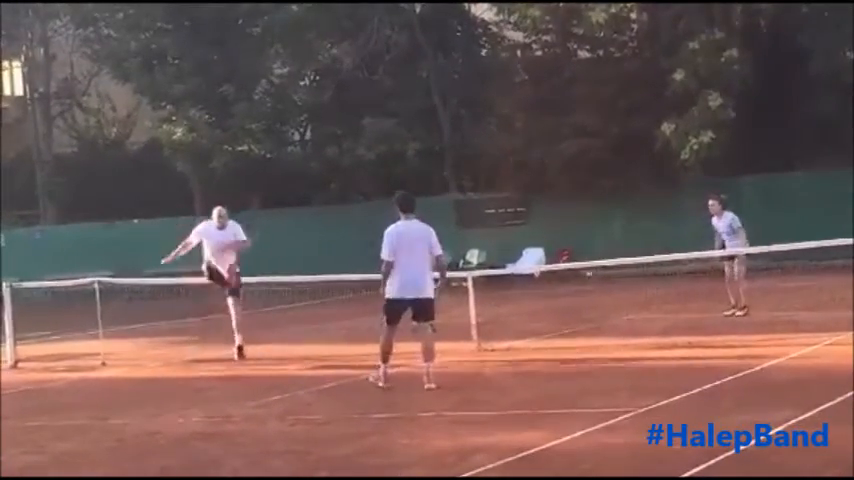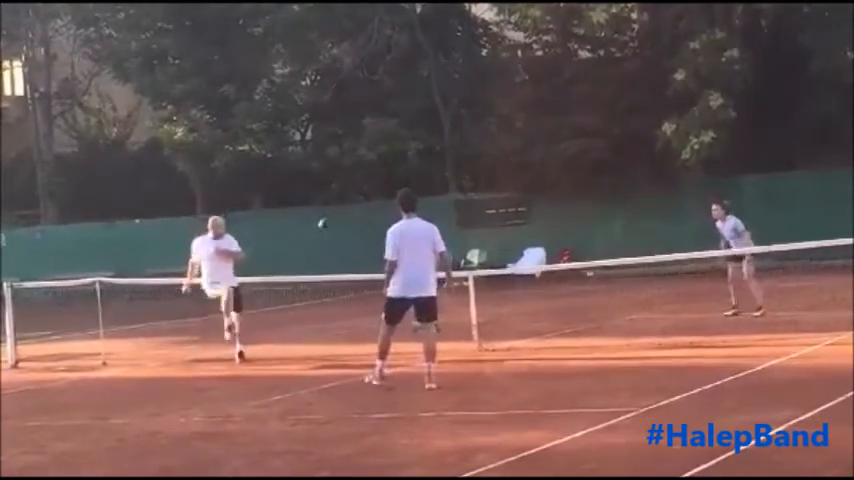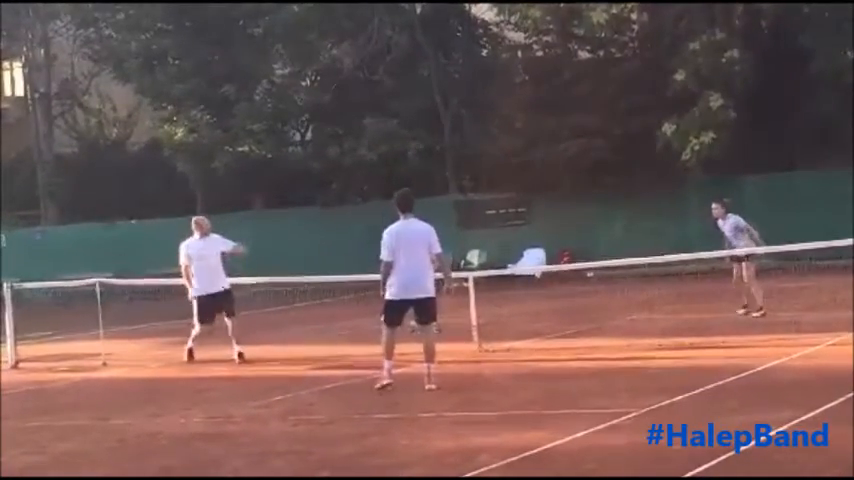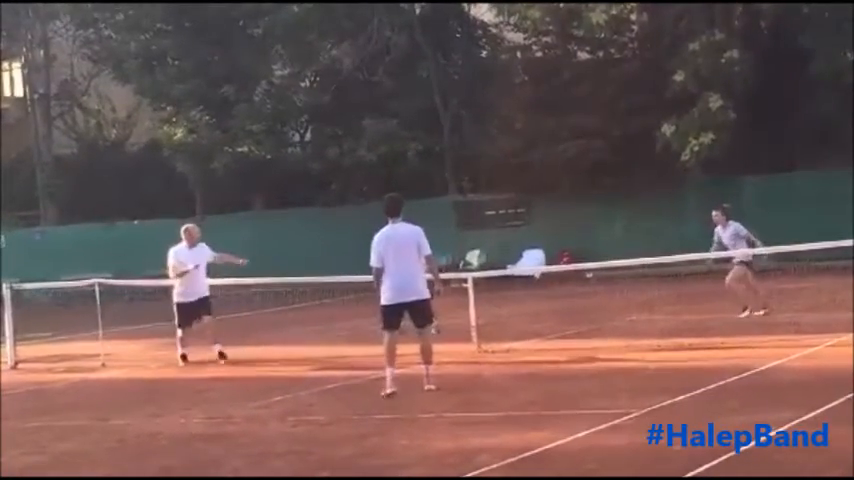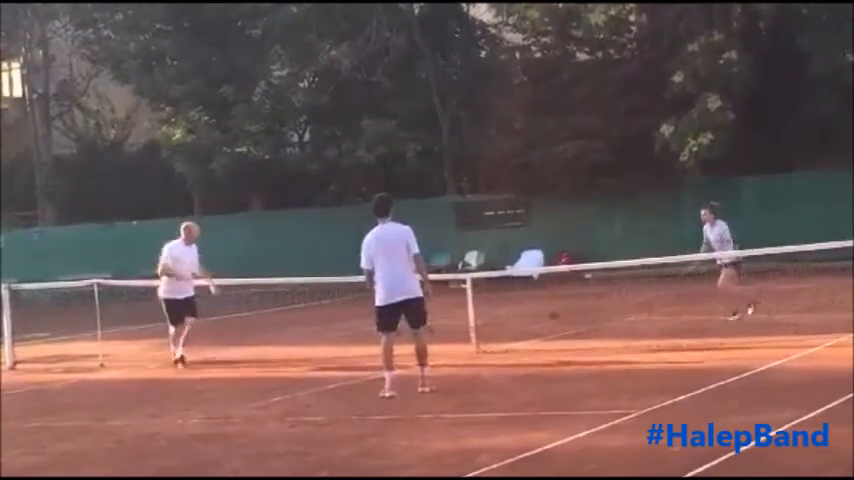
dt=0.2s
person 1, frame 1
left shoulder: (392, 231)
right shoulder: (427, 230)
left elbow: (388, 263)
right elbow: (439, 259)
left wrist: (383, 285)
right wrist: (442, 279)
left hip: (397, 290)
right hip: (423, 289)
left knee: (389, 330)
right knee: (425, 330)
left ankle: (382, 374)
right ankle: (428, 376)
person 1, frame 2
left shoulder: (394, 231)
right shoulder: (431, 228)
left elbow: (392, 263)
right elbow: (444, 256)
left wrist: (387, 284)
right wrist: (448, 277)
left hip: (400, 289)
right hip: (426, 289)
left knee: (387, 328)
right knee: (428, 330)
left ankle: (378, 372)
right ankle: (429, 376)
person 1, frame 3
left shoulder: (390, 232)
right shoulder: (427, 229)
left elbow: (387, 264)
right elbow: (439, 257)
left wrist: (383, 285)
right wrist: (448, 280)
left hip: (397, 291)
right hip: (424, 290)
left knee: (388, 330)
right knee: (427, 331)
left ankle: (386, 373)
right ankle: (429, 377)
person 1, frame 4
left shoulder: (379, 237)
right shoulder: (416, 231)
left elbow: (377, 270)
right elbow: (429, 259)
left wrist: (379, 288)
right wrist: (437, 281)
left hip: (391, 294)
right hip: (418, 292)
left knee: (390, 335)
right knee: (424, 333)
left ankle: (390, 382)
right ankle: (428, 379)
person 1, frame 5
left shoulder: (369, 238)
right shoulder: (404, 230)
left elbow: (368, 272)
right elbow: (417, 258)
left wrist: (375, 289)
right wrist: (426, 282)
left hip: (385, 295)
right hip: (411, 292)
left knee: (387, 337)
right knee: (419, 334)
left ankle: (389, 385)
right ankle: (423, 381)
person 2, frame 1
left shoulder: (234, 226)
right shoulder: (204, 228)
left elbow: (245, 244)
right elbow: (187, 243)
left wrist: (230, 246)
right wrist: (172, 256)
left hip: (231, 270)
right hip: (212, 270)
left knee: (234, 304)
right knee: (212, 252)
left ankle: (238, 343)
right ankle: (227, 275)
person 2, frame 2
left shoulder: (228, 239)
right shoulder: (199, 243)
left elbow: (240, 256)
right elbow: (194, 263)
left wrist: (225, 252)
right wrist: (187, 282)
left hip: (230, 283)
right hip: (212, 284)
left knee: (236, 317)
right knee: (228, 290)
left ankle: (238, 349)
right ankle: (228, 325)
person 2, frame 3
left shoulder: (215, 239)
right shoulder: (186, 246)
left elbow: (234, 247)
right elbow: (185, 269)
left wrist: (240, 249)
right wrist: (191, 289)
left hip: (222, 288)
right hip: (201, 291)
left knee: (230, 320)
right knee: (203, 326)
left ankle: (237, 350)
right ankle: (190, 345)
person 2, frame 4
left shoulder: (202, 248)
right shoulder: (175, 252)
left elbow: (217, 257)
right elbow: (173, 274)
left wrist: (238, 260)
right wrist: (188, 269)
left hip: (202, 294)
right hip: (183, 297)
left knee: (207, 323)
right knee: (183, 330)
left ankle: (218, 349)
right ankle: (182, 353)
person 2, frame 5
left shoulder: (193, 248)
right shoulder: (171, 248)
left elbow: (197, 269)
right elbow: (161, 270)
left wrist: (210, 281)
right wrist: (181, 276)
left hip: (188, 293)
right hip: (170, 294)
left knee: (190, 323)
right knee: (176, 327)
left ankle: (180, 355)
right ankle: (174, 350)
person 3, frame 1
left shoulder: (731, 217)
right shoulder: (714, 221)
left elbow: (742, 233)
right wrist: (717, 250)
left knee: (738, 278)
right knee: (729, 279)
left ankle: (743, 306)
right ankle: (734, 306)
person 3, frame 2
left shoulder: (734, 221)
right shoulder: (718, 224)
left elbow: (745, 236)
right hip: (734, 253)
left knee: (748, 278)
right knee: (730, 280)
left ankle: (760, 307)
right ankle: (734, 307)
person 3, frame 3
left shoulder: (734, 219)
right shoulder: (719, 223)
left elbow: (750, 230)
left wrist: (758, 243)
left knee: (749, 280)
right knee: (737, 280)
left ankle: (761, 308)
right ankle: (746, 305)
person 3, frame 4
left shoulder: (735, 226)
right shoulder: (717, 230)
left elbow: (751, 237)
right elbow: (716, 245)
left wrist: (761, 248)
left hip: (744, 259)
right hip: (736, 259)
left knee: (729, 282)
right knee: (750, 285)
left ankle: (747, 306)
right ankle: (764, 307)
person 3, frame 5
left shoulder: (722, 226)
right shoulder: (706, 228)
left elbow: (730, 243)
right elbow: (706, 244)
right wrist: (701, 254)
left hip: (731, 260)
right hip: (721, 261)
left knee: (723, 285)
right knee: (731, 286)
left ankle: (738, 312)
right ankle: (751, 303)
